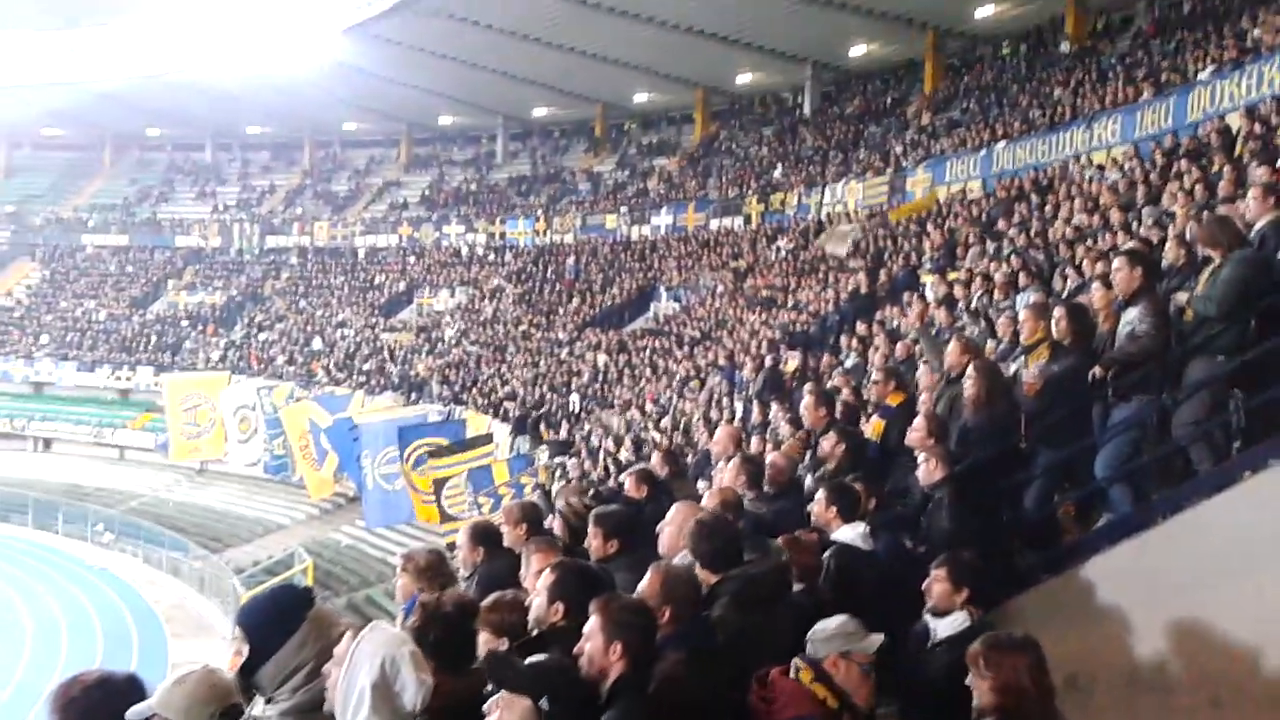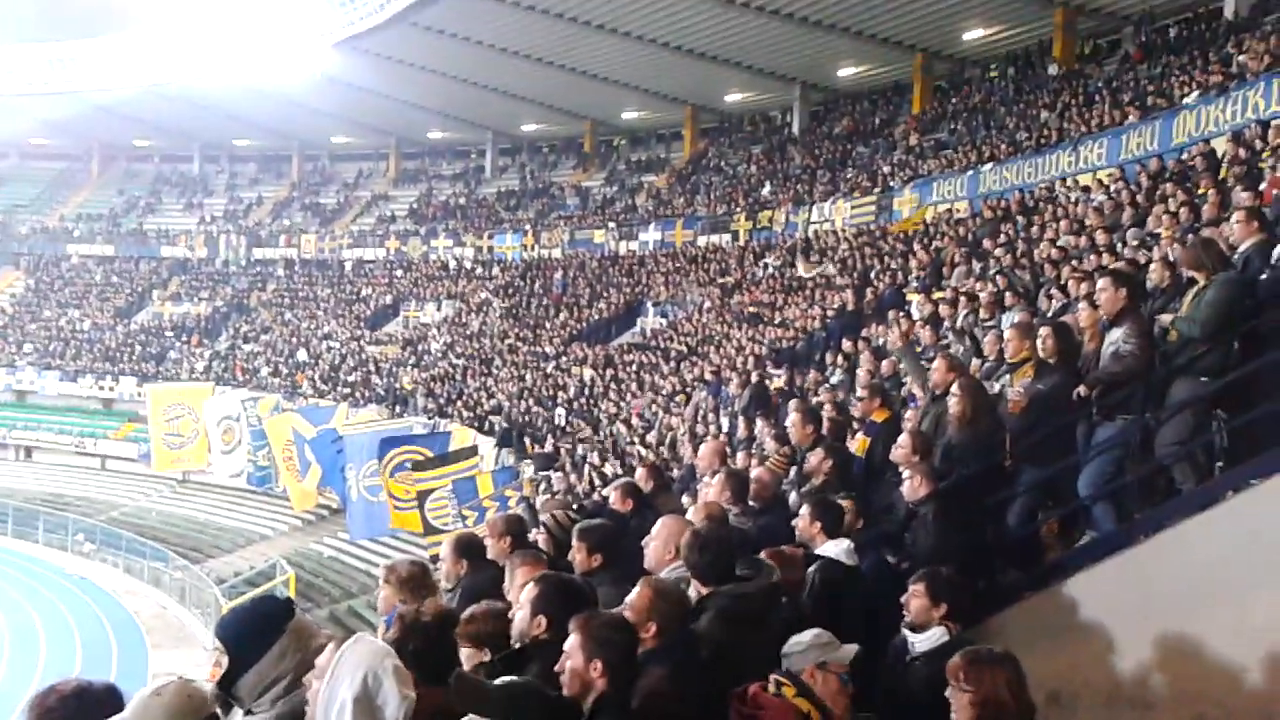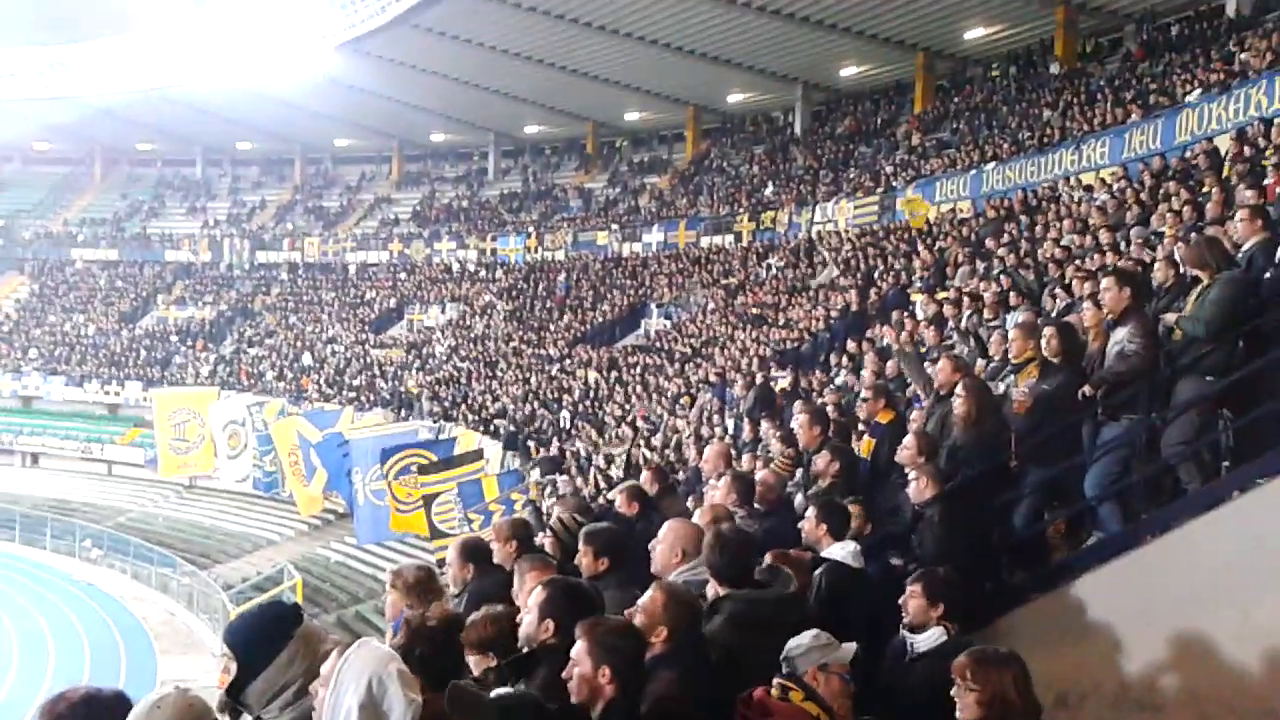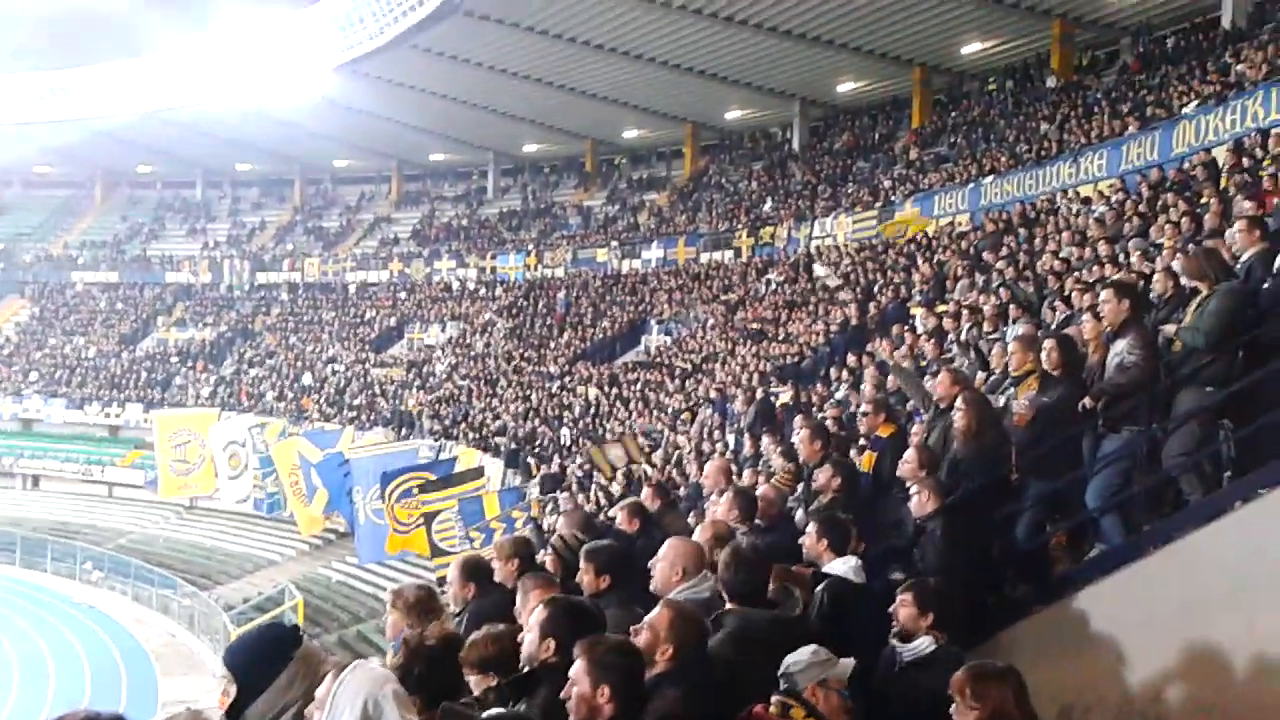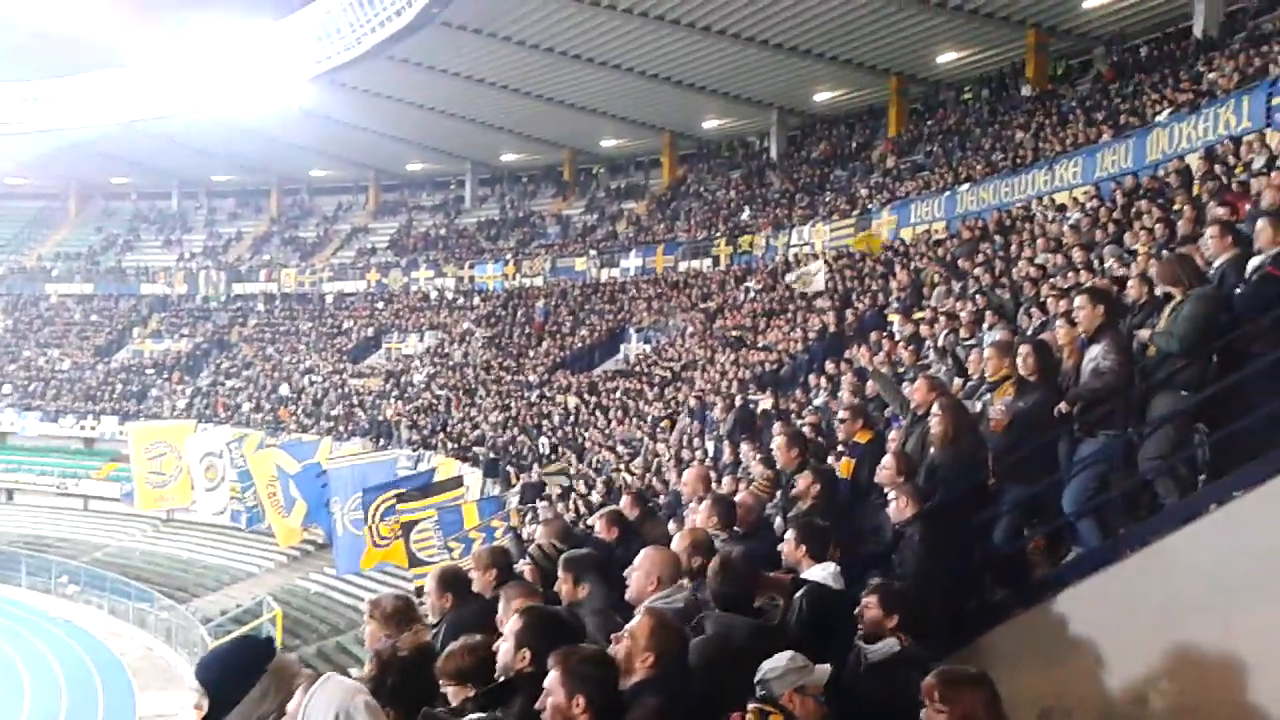
dt=0.2s
person 1, frame 1
left shoulder: (1149, 305)
right shoulder: (1129, 308)
left elbow: (1148, 344)
left wrist: (1106, 361)
left hip: (1136, 398)
right hip: (1123, 397)
left knee: (1106, 467)
right knee: (1128, 468)
person 1, frame 2
left shoulder: (1133, 325)
right shoulder: (1114, 328)
left elbow: (1131, 364)
left wrist: (1091, 381)
left hip: (1120, 417)
right hip: (1107, 416)
left knee: (1089, 486)
right knee: (1108, 486)
person 1, frame 3
left shoulder: (1138, 324)
right shoulder: (1118, 327)
left elbow: (1136, 363)
left wrist: (1096, 381)
left hip: (1126, 417)
right hip: (1112, 416)
left knee: (1096, 486)
right knee: (1114, 486)
person 1, frame 4
left shoulder: (1137, 336)
right shoulder: (1117, 339)
left elbow: (1136, 375)
left wrist: (1096, 393)
left hip: (1126, 428)
right hip: (1113, 427)
left knee: (1097, 498)
right knee: (1116, 498)
person 1, frame 5
left shoulder: (1112, 341)
right shoulder: (1092, 345)
left elbow: (1111, 380)
left wrist: (1072, 397)
left hip: (1102, 433)
right hip: (1088, 432)
left knee: (1074, 502)
right knee: (1090, 502)
person 2, frame 1
left shoulder: (1240, 262)
right shoulder: (1216, 266)
left elbow: (1219, 306)
left wrist: (1189, 299)
right wrist: (1181, 300)
left hip: (1214, 353)
right hip: (1199, 349)
left knee: (1186, 425)
right knee: (1196, 422)
left ankle: (1215, 475)
right ankle: (1216, 471)
person 2, frame 2
left shoulder: (1224, 283)
right shoulder: (1201, 286)
left elbow: (1203, 327)
left wrist: (1174, 320)
right wrist: (1165, 321)
left hip: (1198, 374)
right hip: (1184, 370)
left knee: (1169, 444)
right knee: (1188, 441)
left ankle: (1196, 493)
right ankle: (1199, 488)
person 2, frame 3
left shoulder: (1229, 282)
right shoulder: (1205, 285)
left elbow: (1207, 326)
left wrist: (1178, 319)
right wrist: (1172, 321)
left hip: (1202, 373)
right hip: (1189, 369)
left knee: (1175, 444)
right knee: (1194, 443)
left ankle: (1204, 497)
right ankle: (1207, 492)
person 2, frame 4
left shoulder: (1228, 293)
right shoulder: (1205, 297)
left elbow: (1207, 337)
right elbow: (1193, 334)
left wrist: (1177, 331)
right wrist: (1171, 331)
left hip: (1204, 384)
right hip: (1190, 380)
left knee: (1176, 455)
right knee: (1195, 454)
person 2, frame 5
left shoulder: (1201, 299)
right shoulder: (1179, 302)
left elbow: (1180, 342)
left wrist: (1152, 336)
right wrist: (1147, 337)
left hip: (1177, 388)
right hip: (1164, 385)
left knee: (1152, 459)
right knee: (1170, 458)
